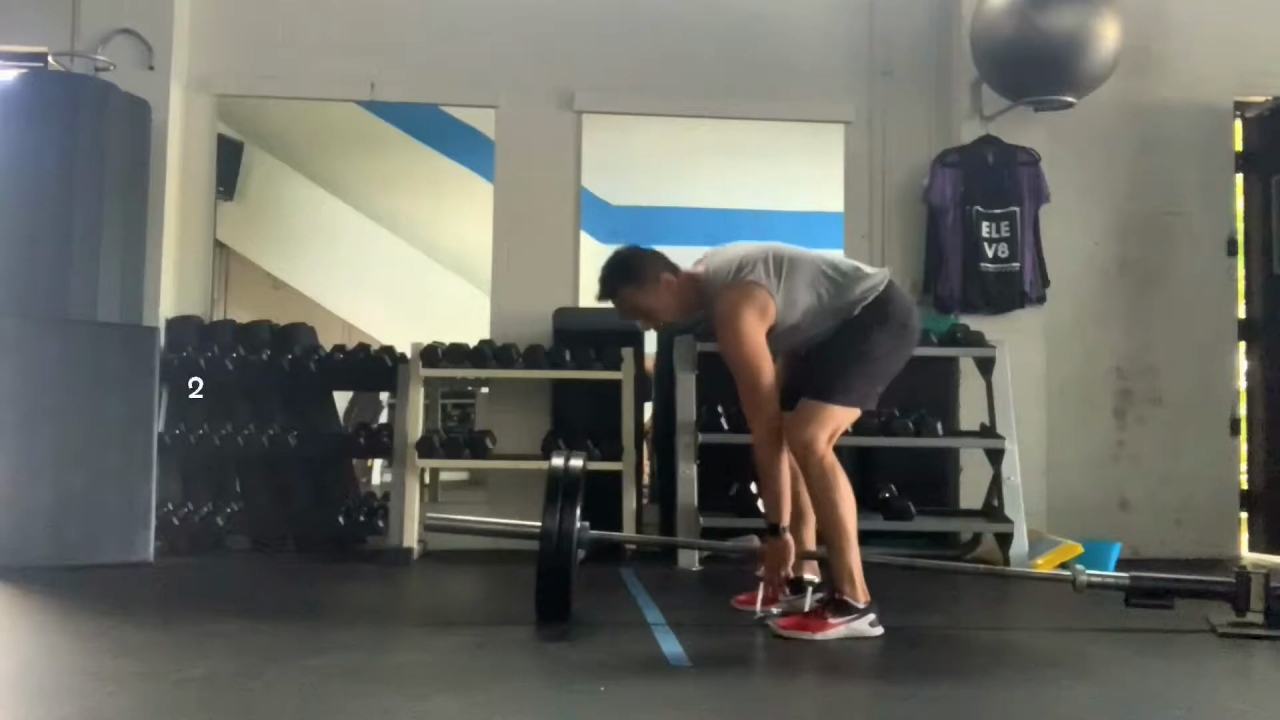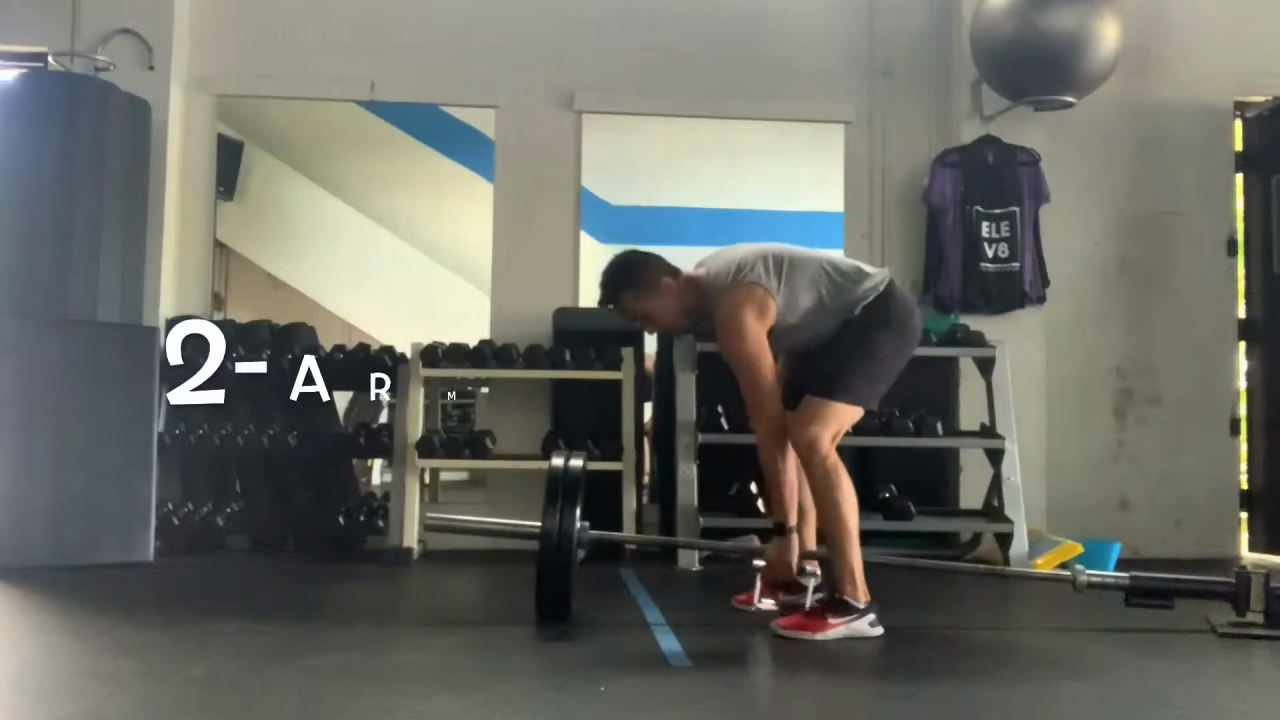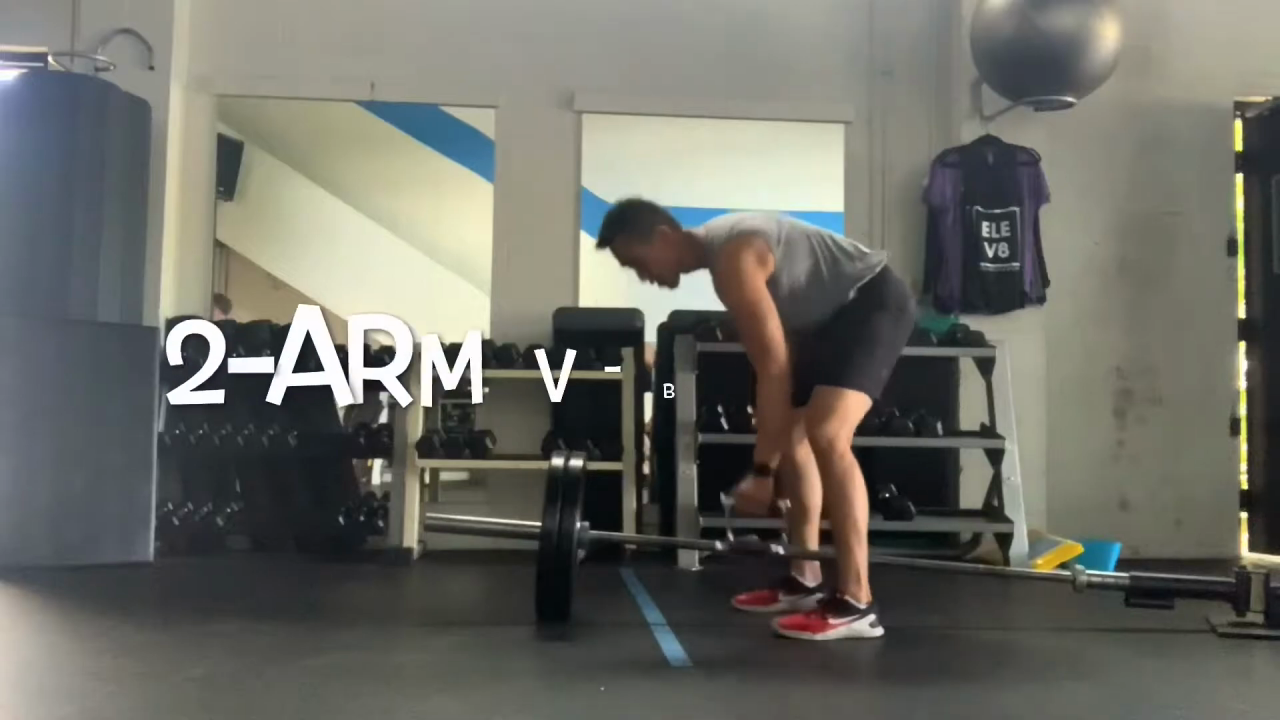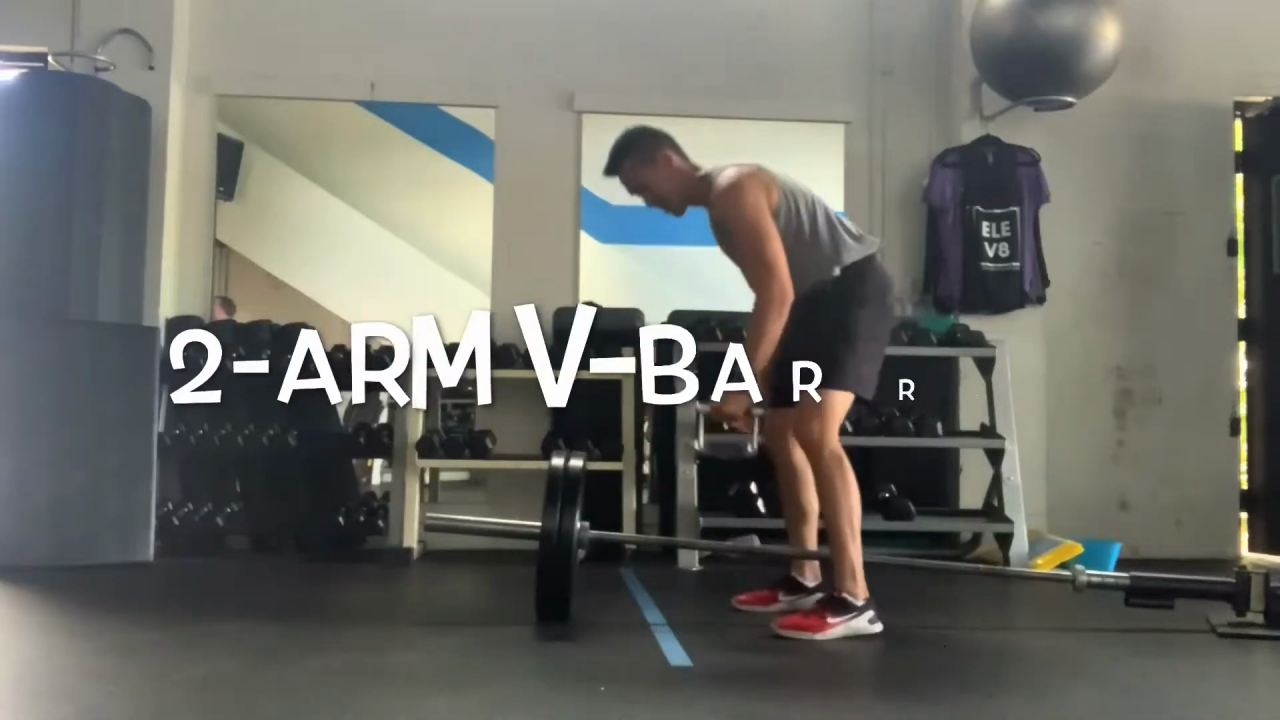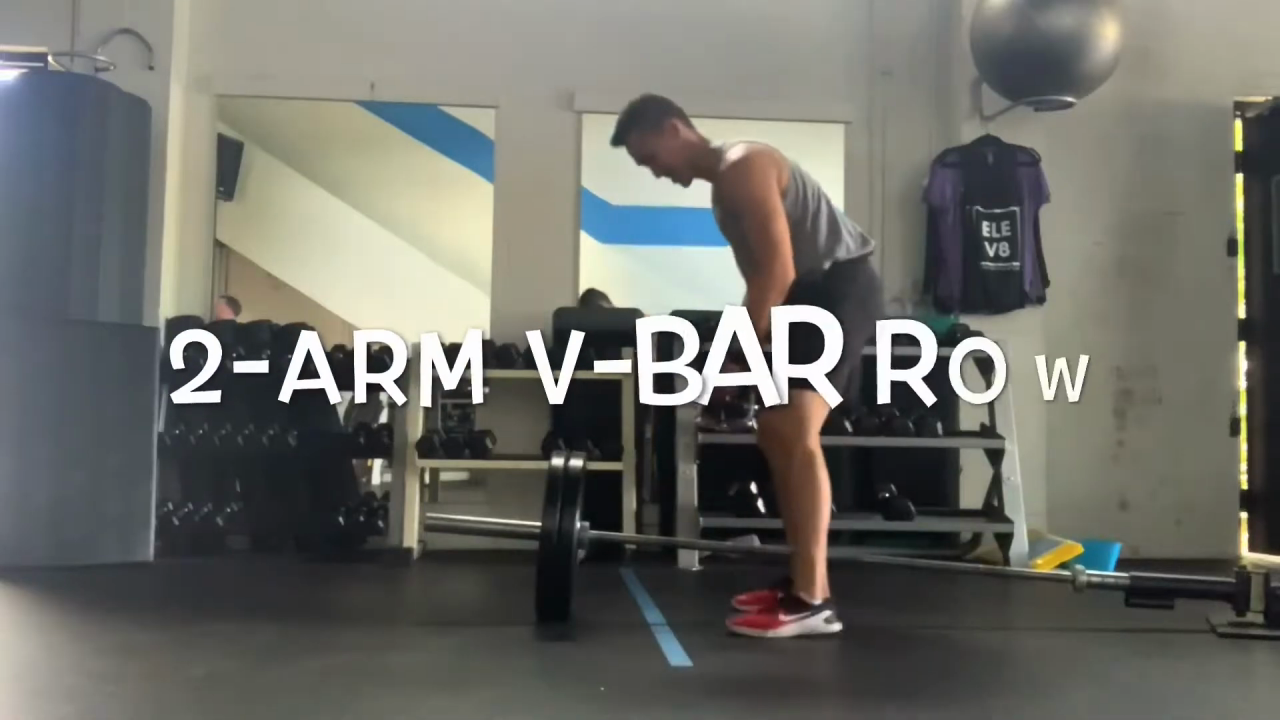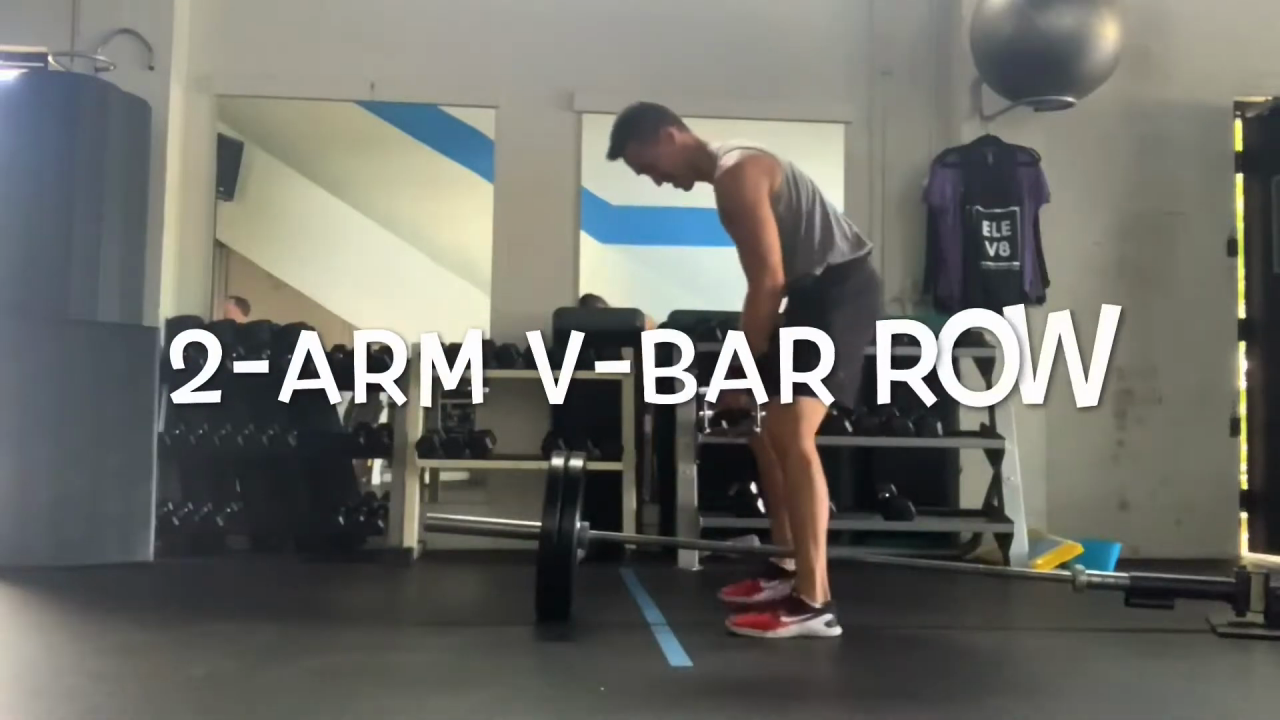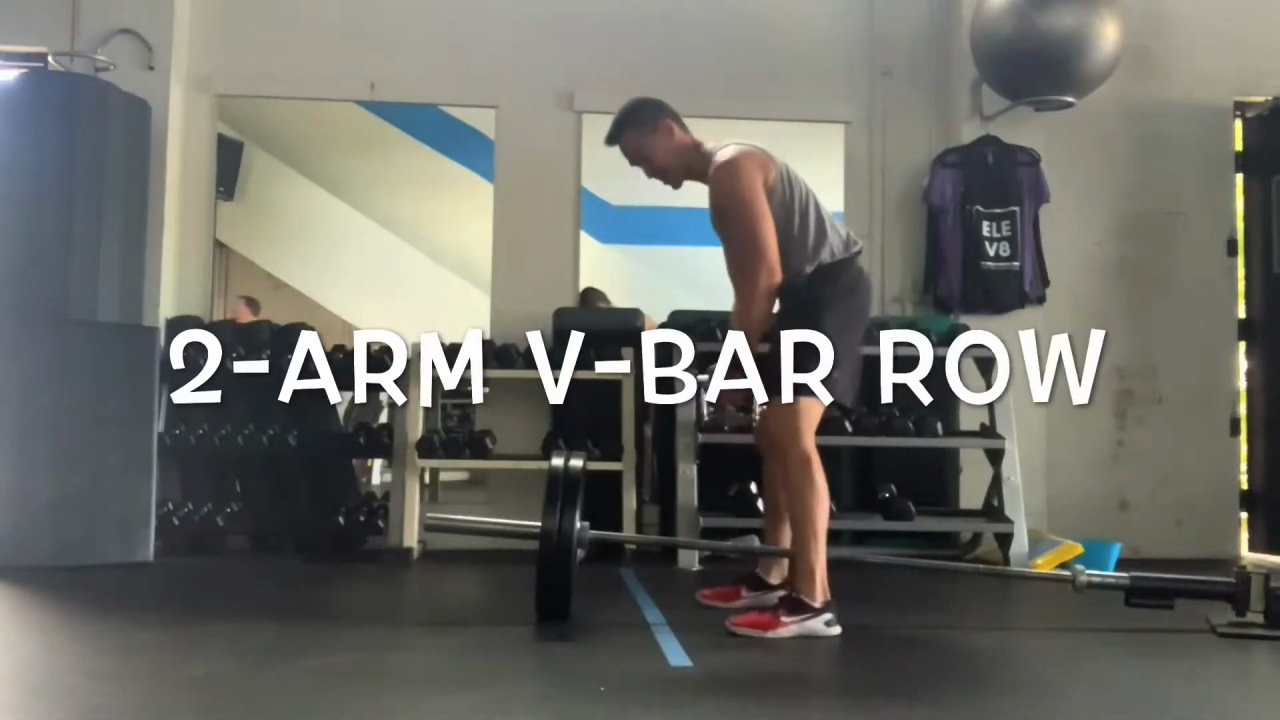
dt=0.2s
person 1, frame 1
left shoulder: (733, 308)
right shoulder: (707, 274)
left elbow: (763, 425)
left wrist: (776, 530)
left hip: (879, 317)
right hip: (844, 319)
left knee: (807, 438)
right knee: (788, 435)
left ankle: (853, 602)
right ankle: (802, 578)
person 1, frame 2
left shoulder: (734, 310)
right shoulder: (707, 279)
left elbow: (767, 426)
left wrist: (784, 531)
left hip: (881, 317)
right hip: (843, 321)
left knee: (809, 437)
right knee: (792, 433)
left ankle: (854, 602)
person 1, frame 3
left shoulder: (731, 261)
right shoulder: (709, 244)
left elbow: (773, 370)
left wrist: (763, 471)
left hip: (874, 302)
right hip: (836, 309)
left knee: (827, 431)
right knee: (792, 434)
left ankle: (855, 603)
right ankle: (804, 579)
person 1, frame 4
left shoulder: (734, 192)
right shoulder: (719, 199)
left elbow: (777, 294)
right elbow: (775, 290)
left wrist: (743, 385)
right wrist: (754, 381)
left hip: (854, 291)
right hip: (818, 297)
left knee: (814, 431)
right knee: (781, 432)
left ankle: (852, 600)
right ankle: (804, 579)
person 1, frame 5
left shoulder: (743, 167)
right shoulder: (721, 188)
left elbow: (779, 269)
right elbow: (761, 276)
left hip: (842, 287)
right hip: (809, 293)
left knee: (795, 434)
right knee: (775, 432)
left ankle: (812, 600)
right ankle: (800, 578)
person 1, frame 6
left shoulder: (738, 172)
right shoulder: (727, 178)
left elbow: (769, 279)
right elbow: (766, 279)
right wrist: (748, 358)
left hip: (841, 291)
right hip: (816, 292)
left knee: (790, 435)
right knee: (770, 429)
left ankle: (813, 601)
right ankle: (785, 567)
person 1, frame 7
left shoulder: (731, 168)
right shoulder: (719, 183)
left elbow: (766, 274)
right elbow: (748, 281)
left hip: (831, 292)
right hip: (807, 295)
left knee: (791, 436)
right knee: (771, 435)
left ankle: (812, 601)
right ankle: (771, 577)
